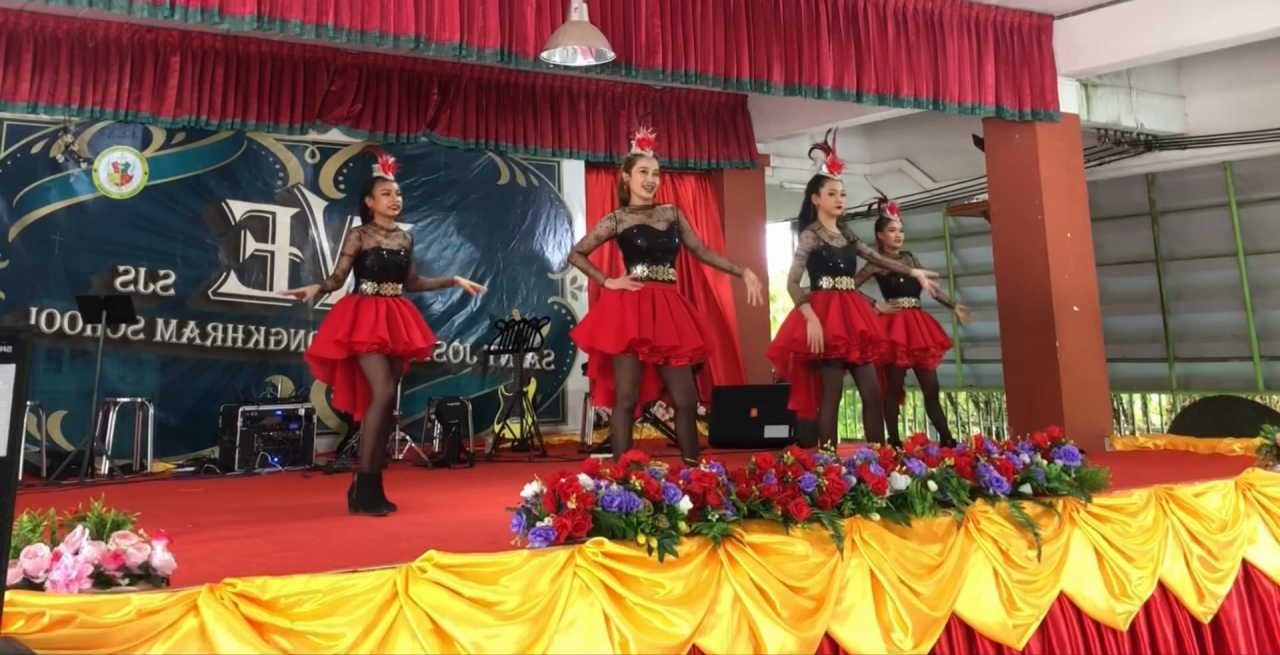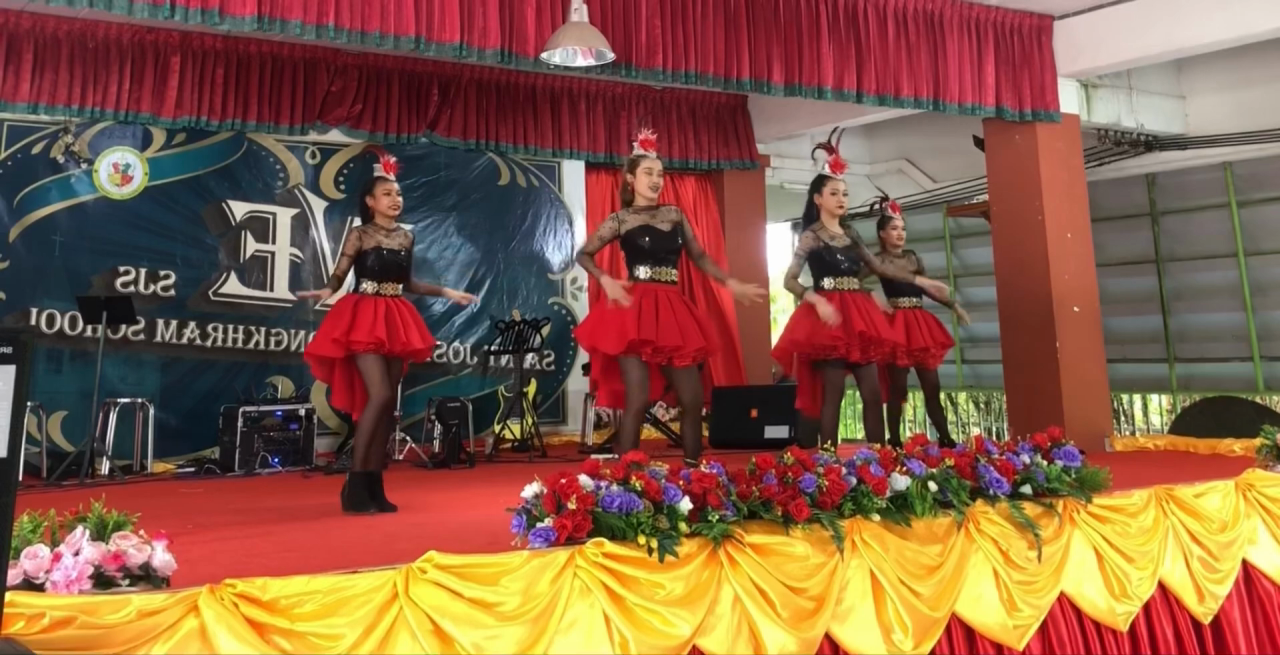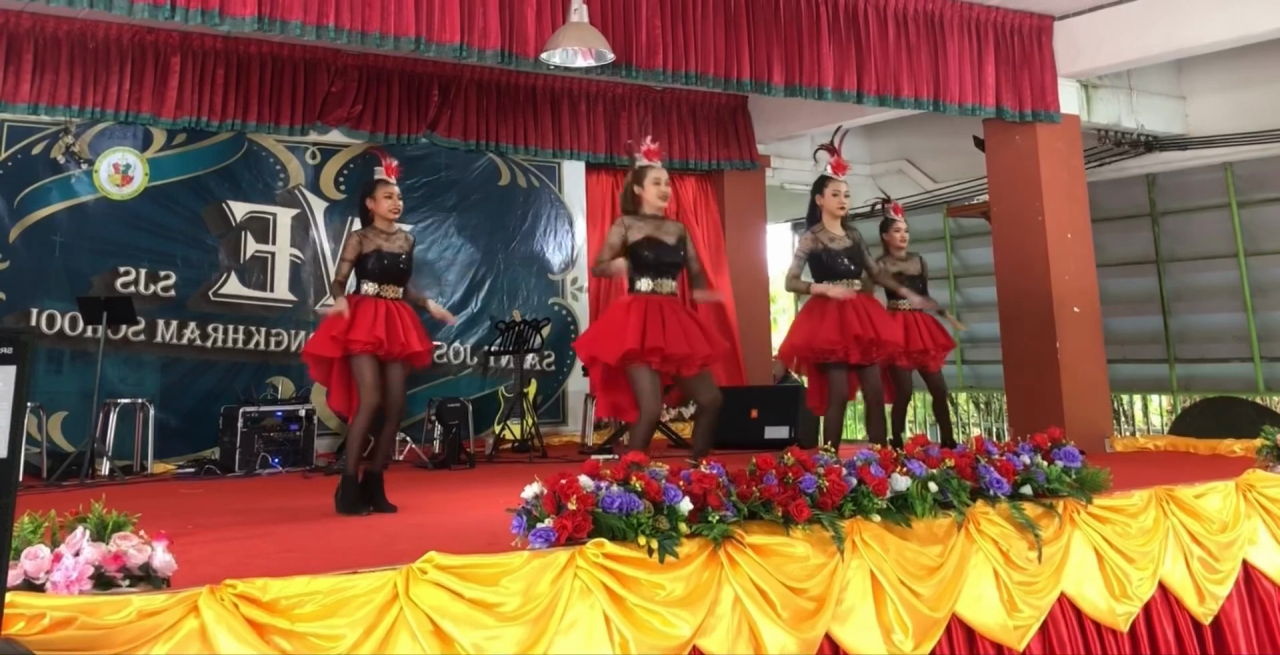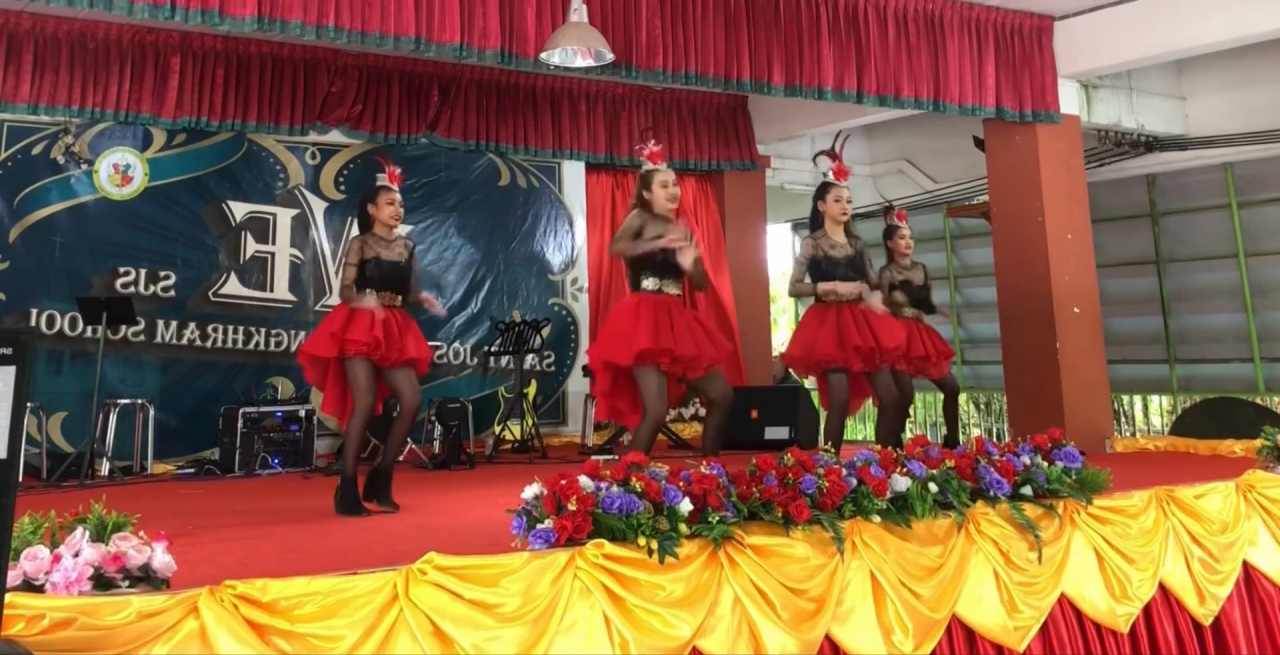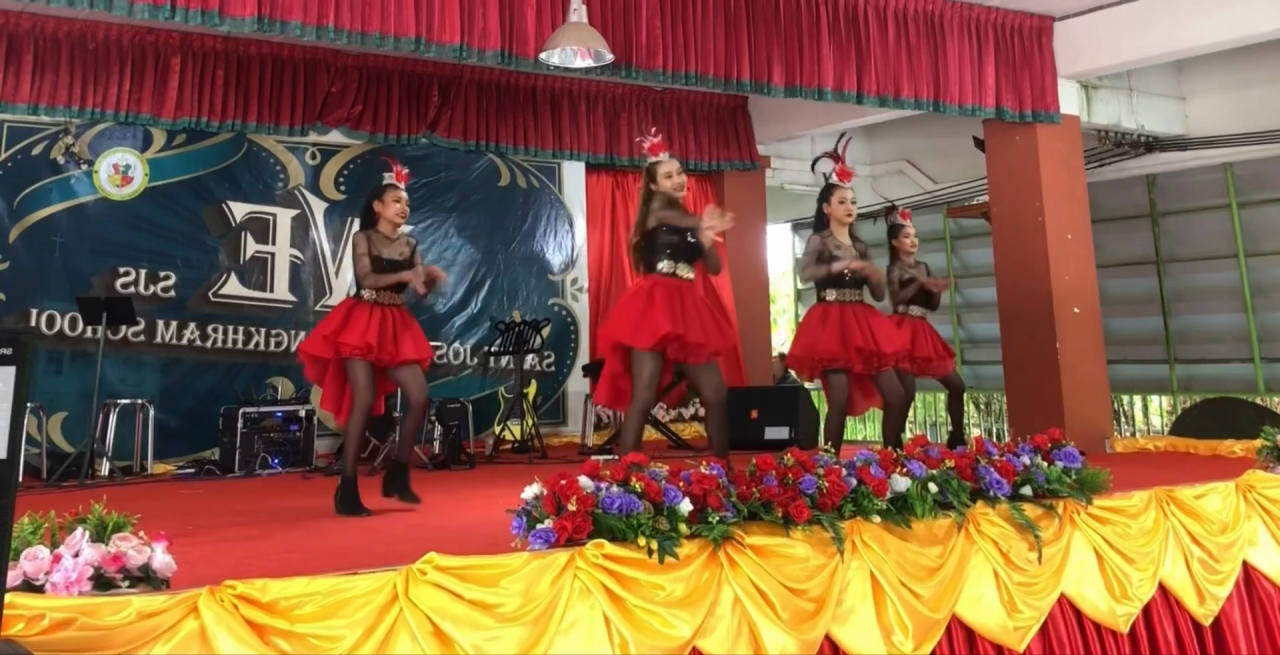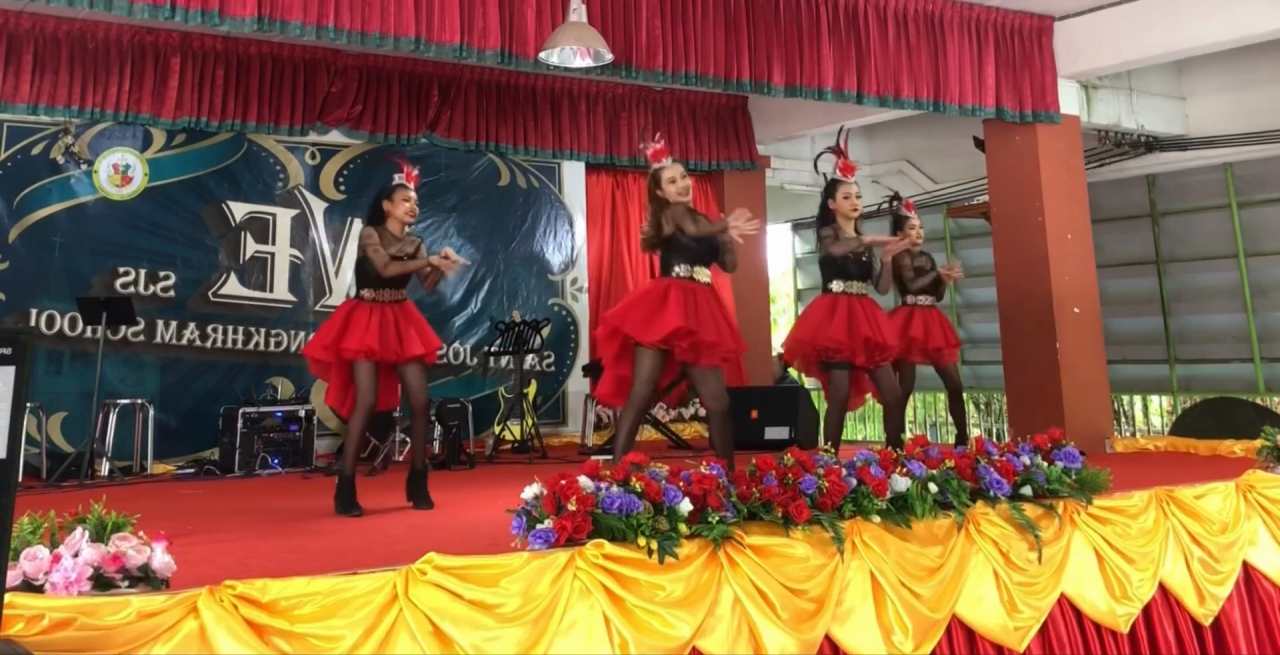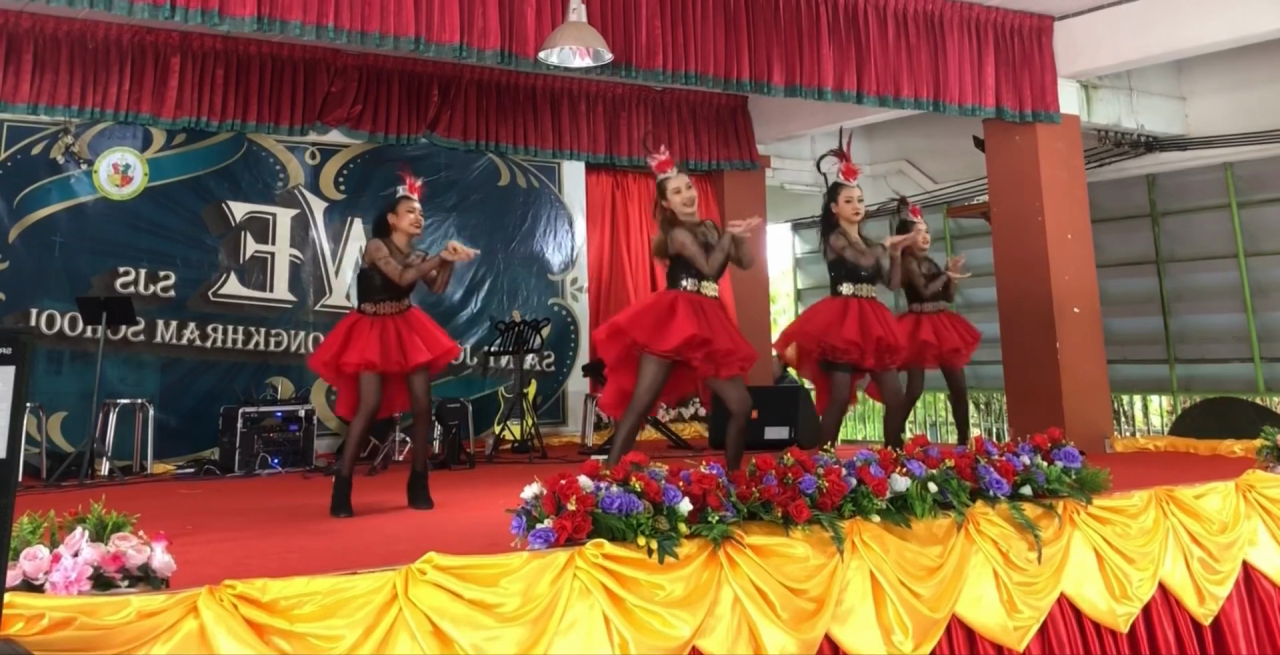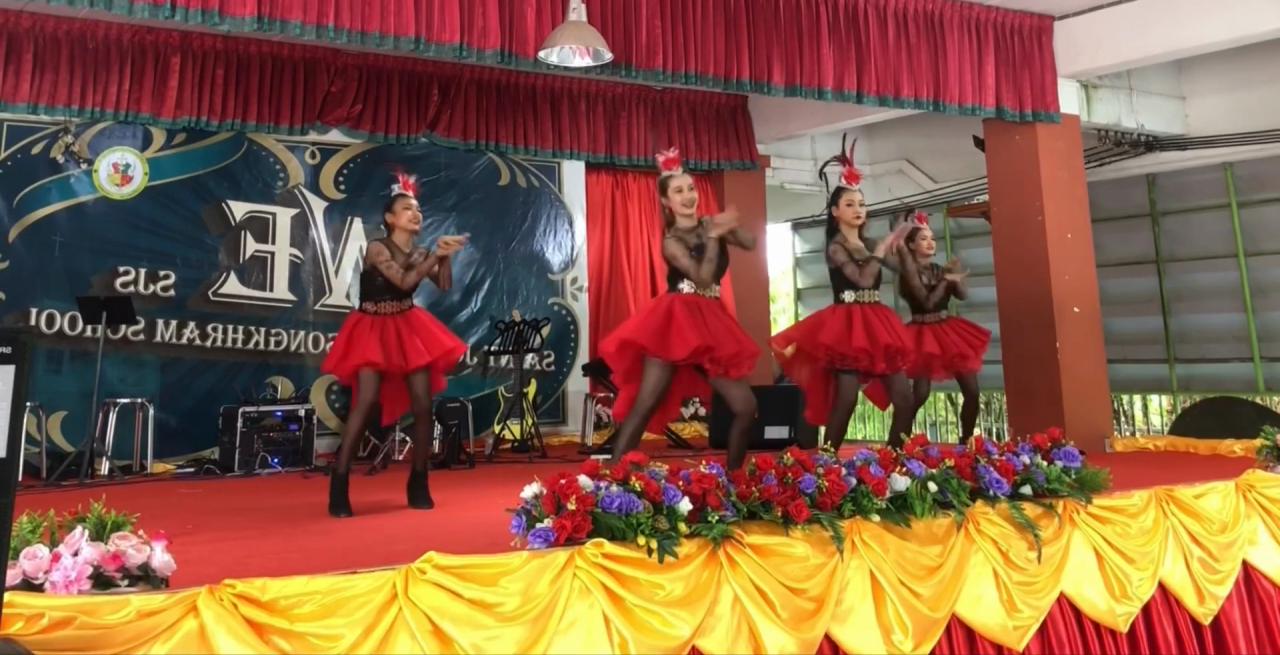
dt=0.1s
person 1, frame 1
left shoulder: (405, 238)
right shoulder: (358, 235)
left elbow: (413, 281)
right elbow: (337, 278)
left wrist: (455, 281)
right wrist: (316, 289)
left hip: (397, 320)
right hip: (364, 318)
left knee: (389, 402)
right knee: (381, 396)
left ankle: (374, 485)
right ankle: (361, 488)
person 1, frame 2
left shoulder: (406, 237)
right shoulder: (359, 235)
right elbow: (337, 277)
left wrist: (446, 291)
right wrist: (325, 291)
left hip: (396, 320)
right hip: (363, 318)
left knee: (389, 403)
right knee: (378, 397)
left ankle: (374, 484)
right ankle: (354, 485)
person 1, frame 3
left shoulder: (407, 240)
right shoulder: (359, 238)
right elbow: (338, 281)
left wrist: (428, 303)
right wrist: (340, 301)
left hip: (397, 324)
right hip: (362, 323)
left knee: (395, 405)
right knee: (371, 401)
left ankle: (374, 483)
right ankle: (348, 488)
person 1, frame 4
left shoulder: (406, 246)
right shoulder: (359, 244)
left elbow: (409, 291)
right elbow: (346, 289)
left wrist: (426, 298)
right wrist: (364, 301)
left hip: (395, 329)
right hip: (359, 326)
left knee: (411, 403)
right knee: (364, 403)
left ankle: (379, 482)
right ankle: (347, 490)
person 1, frame 5
left shoulder: (409, 244)
right shoulder: (363, 238)
left elbow: (418, 290)
right elbow: (366, 279)
left wrist: (431, 276)
right wrist: (405, 275)
left hip: (396, 327)
right hip: (362, 323)
left knee: (419, 398)
right knee: (363, 404)
left ankle: (397, 475)
right ankle: (347, 489)
person 1, frame 6
left shoulder: (414, 242)
right shoulder: (370, 235)
left elbow: (429, 282)
right elbow: (386, 269)
left wrist: (442, 261)
right wrist: (430, 261)
left hip: (401, 322)
right hip: (366, 320)
left knee: (419, 400)
right knee: (366, 402)
left ankle: (417, 481)
right ankle: (346, 488)
person 1, frame 7
left shoulder: (418, 256)
right shoulder: (376, 246)
left elbow: (438, 288)
right elbow: (402, 277)
left wrist: (447, 261)
right wrist: (440, 258)
left hip: (407, 330)
right hip: (371, 330)
left knee: (421, 406)
right knee: (367, 407)
left ankle: (418, 484)
right ankle: (342, 487)
person 1, frame 8
left shoulder: (420, 254)
right shoulder: (377, 248)
left elbow: (445, 285)
right elbow: (404, 281)
left wrist: (444, 255)
right wrist: (437, 253)
left hip: (409, 330)
right hip: (373, 330)
left knee: (423, 407)
right knee: (366, 402)
left ankle: (418, 484)
right ankle: (339, 484)
person 2, frame 1
left shoulder: (672, 214)
right shoulder: (616, 220)
left elbow: (701, 251)
right elbow: (577, 254)
left wrist: (742, 271)
right wrist: (608, 281)
left hip: (670, 310)
right hip: (631, 311)
left knee: (686, 401)
right knee: (626, 400)
person 2, frame 2
left shoulder: (676, 216)
right shoulder: (620, 220)
left elbow: (701, 259)
right elbow: (583, 255)
left wrist: (731, 283)
right wrist: (605, 280)
left hip: (672, 310)
right hip: (635, 311)
left knee: (693, 400)
right knee: (637, 401)
person 2, frame 3
left shoulder: (679, 230)
right shoulder: (625, 226)
left elbow: (697, 276)
right elbow: (598, 266)
left wrist: (703, 291)
right wrist: (613, 266)
left hip: (673, 320)
right hip: (636, 320)
left knee: (711, 401)
right knee: (651, 410)
person 2, frame 4
left shoulder: (684, 232)
right shoulder: (639, 220)
left elbow: (701, 284)
right elbow: (616, 248)
left wrist: (691, 266)
right wrist: (661, 243)
left hip: (678, 321)
right hip: (643, 320)
left knee: (721, 396)
right knee: (656, 412)
person 2, frame 5
left shoulder: (691, 221)
right shoulder: (656, 206)
left elbow: (714, 267)
right elbow: (673, 217)
left wrist: (707, 238)
right wrist: (703, 224)
left hip: (687, 309)
right hip: (654, 306)
left knee: (716, 396)
right knee: (643, 400)
person 2, frame 6
left shoulder: (706, 224)
right shoulder: (670, 214)
left elbow: (730, 265)
right elbow: (697, 228)
left wrist: (730, 233)
right wrist: (727, 229)
left hip: (699, 311)
right hip: (665, 306)
left knee: (719, 404)
right knee: (638, 397)
person 2, frame 7
left shoulder: (711, 227)
right shoulder: (675, 235)
left elbow: (746, 262)
right elbow: (709, 265)
left wrist: (734, 235)
right wrist: (728, 235)
left hip: (709, 323)
right hip: (672, 318)
left knee: (741, 406)
right knee: (639, 404)
person 2, frame 8
left shoulder: (711, 225)
right shoulder: (672, 241)
left elbow: (750, 243)
right elbow: (705, 275)
left wrist: (727, 228)
right wrist: (713, 236)
left hip: (711, 325)
right hip: (673, 323)
left knee: (746, 407)
right knee: (643, 407)
person 3, frame 1
left shoulder: (846, 236)
right shoulder: (809, 235)
left elbow: (877, 259)
right elbow: (792, 283)
left wrist: (914, 272)
right wrist: (811, 318)
left hip: (854, 314)
right hip: (826, 318)
left knee: (873, 393)
right knee: (831, 395)
person 3, frame 2
left shoulder: (851, 236)
right shoulder: (811, 235)
left elbow: (880, 268)
right elbow: (790, 280)
left wrist: (919, 281)
right wrist: (817, 301)
left hip: (858, 314)
right hip: (829, 318)
left knee: (873, 393)
right knee: (833, 395)
person 3, frame 3
left shoulder: (855, 237)
right shoulder: (811, 237)
left elbow: (876, 273)
right elbow: (791, 281)
left wrist: (907, 293)
right wrist: (824, 289)
left hip: (861, 317)
right hip: (828, 317)
left knee: (874, 395)
right knee: (836, 397)
person 3, frame 4
left shoulder: (857, 244)
right shoulder: (812, 243)
left elbow: (873, 284)
right elbow: (794, 288)
left wrist: (875, 297)
right wrist: (831, 286)
left hip: (862, 325)
right hip: (828, 324)
left knee: (890, 398)
right knee: (840, 401)
person 3, frame 5
left shoulder: (860, 245)
right shoulder: (818, 241)
left elbow: (880, 295)
right elbow: (804, 274)
left wrist: (876, 274)
right wrist: (841, 265)
left hip: (864, 324)
right hip: (831, 326)
left knee: (896, 399)
right knee: (840, 401)
person 3, frame 6
left shoulder: (865, 242)
right shoulder: (829, 233)
left elbow: (882, 289)
right elbow: (843, 248)
left wrist: (887, 258)
right wrist: (870, 240)
left hip: (865, 317)
right hip: (834, 318)
left knee: (893, 395)
right knee: (839, 397)
person 3, frame 7
left shoulder: (868, 242)
right shoulder: (835, 238)
left elbow: (893, 283)
right elbow: (866, 262)
left wrist: (897, 253)
right wrist: (889, 243)
left hip: (872, 319)
right hip: (841, 317)
left knee: (896, 396)
right knee: (839, 397)
person 3, frame 8
left shoulder: (870, 244)
right shoulder: (835, 246)
right elbow: (864, 279)
left wrist: (897, 243)
right wrist: (881, 249)
left hip: (878, 324)
right hip: (847, 324)
left knee: (905, 399)
right knee: (845, 401)
person 4, frame 1
left shoulder: (910, 259)
right shoulder: (876, 263)
right elbow: (852, 286)
left wrist: (954, 305)
right wrist: (875, 303)
left hip: (919, 323)
right hip: (894, 325)
left knee: (931, 387)
right knee: (895, 388)
left ankle: (946, 438)
right ankle: (894, 441)
person 4, frame 2
left shoulder: (914, 257)
right shoulder: (879, 261)
left elbow: (928, 289)
left wrist: (954, 306)
left hip: (920, 322)
right hip: (896, 324)
left knee: (932, 387)
right knee: (897, 389)
left ankle: (945, 438)
right ankle: (895, 441)
person 4, frame 3
left shoulder: (918, 260)
right shoulder: (883, 264)
right wrist: (886, 300)
left hip: (921, 326)
right hip: (897, 327)
left knee: (939, 388)
right knee: (903, 392)
left ankle: (948, 440)
right ankle: (897, 443)
person 4, frame 4
left shoulder: (921, 269)
right shoulder: (887, 272)
left elbow: (927, 304)
right elbow: (883, 301)
left wrist: (938, 310)
right wrist: (893, 300)
left hip: (921, 333)
left knee: (952, 388)
right knee: (905, 395)
left ankle: (952, 440)
person 4, frame 5
left shoulder: (924, 267)
right shoulder: (894, 268)
left elbow: (933, 306)
right elbow: (895, 299)
left wrist: (937, 291)
right wrist: (920, 286)
left hip: (923, 332)
right hip: (901, 333)
left knee: (957, 386)
right knee: (906, 394)
left ankle: (957, 439)
person 4, frame 6
left shoulder: (927, 257)
right shoulder: (901, 256)
left elbow: (938, 295)
right elbow: (912, 284)
left wrist: (945, 278)
right wrist: (937, 273)
left hip: (932, 322)
right hip: (909, 322)
left knee: (954, 384)
right knee: (905, 388)
left ankle: (963, 438)
person 4, frame 7
left shoulder: (933, 263)
right shoulder: (907, 260)
left elbow: (949, 297)
right elbow: (925, 290)
left wrist: (951, 273)
right wrist: (947, 276)
left hip: (943, 325)
right hip: (918, 326)
left knee: (959, 388)
right knee: (914, 391)
left ankle: (964, 440)
person 4, frame 8
left shoulder: (939, 269)
right shoulder: (910, 270)
left elbow: (962, 295)
right elbow: (927, 302)
left wrist: (954, 275)
right wrist: (945, 280)
left hip: (950, 332)
right hip: (924, 336)
left knee: (972, 392)
right knee: (920, 395)
left ankle: (967, 441)
